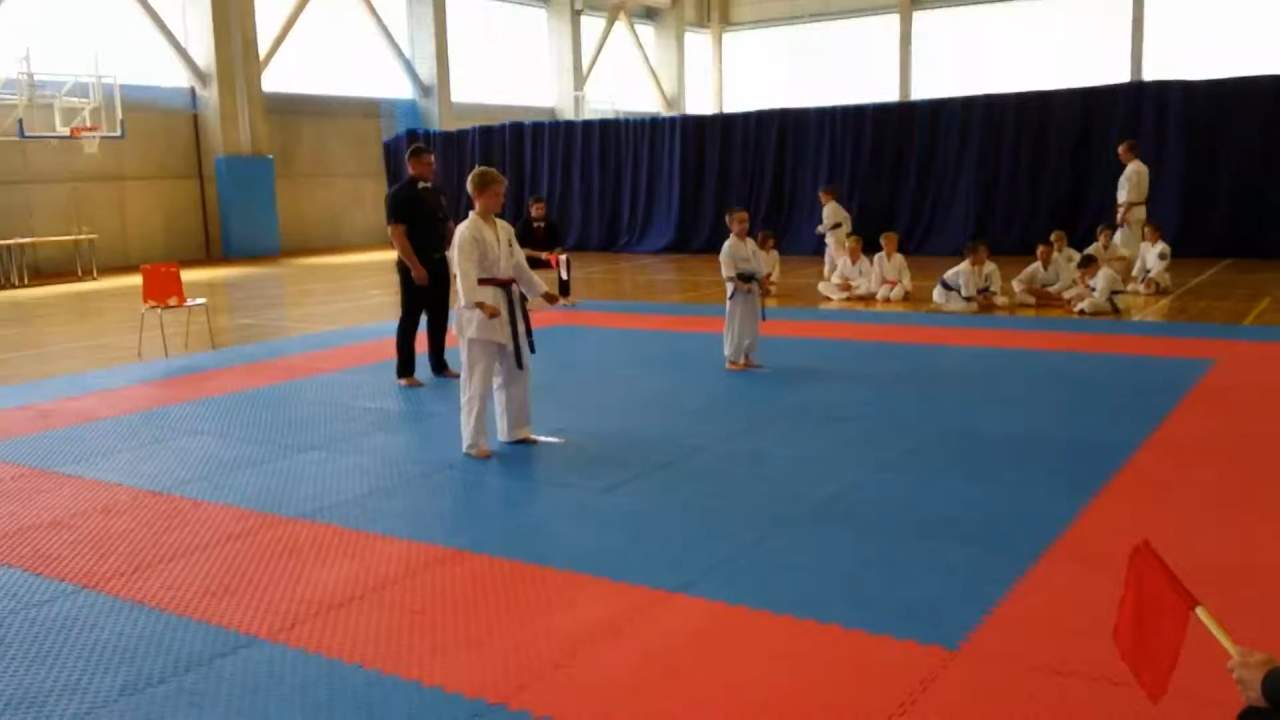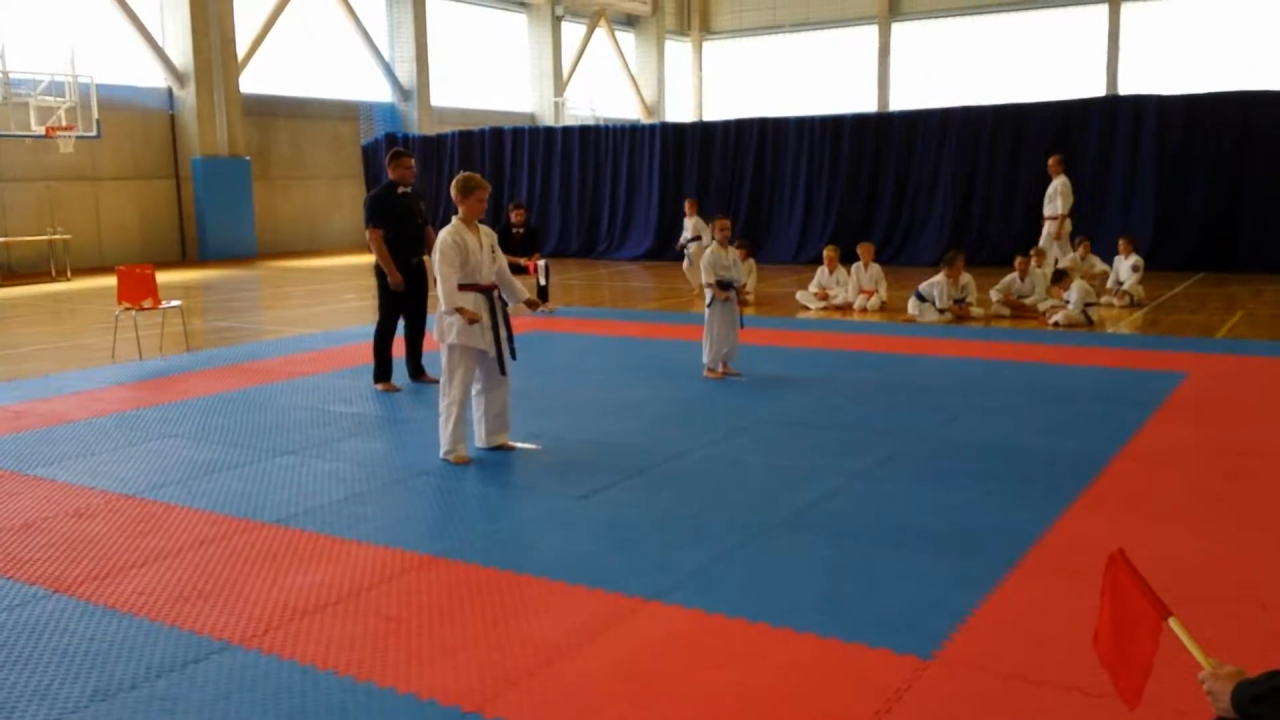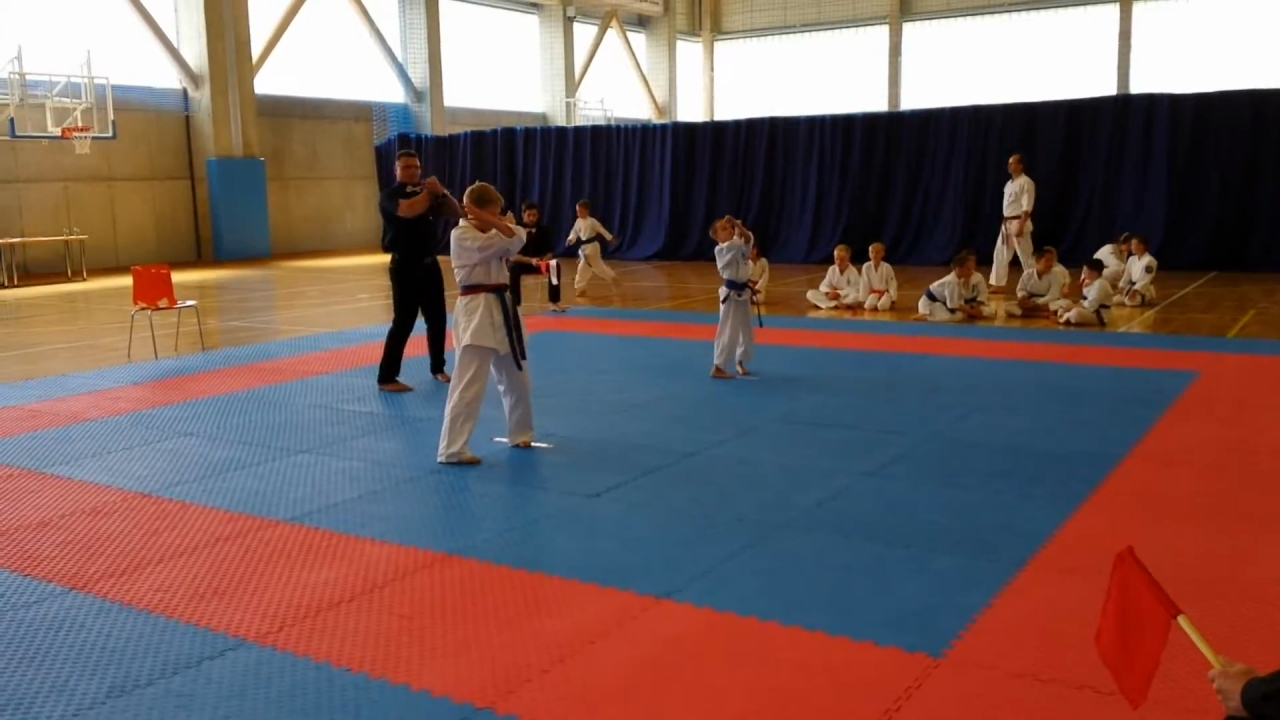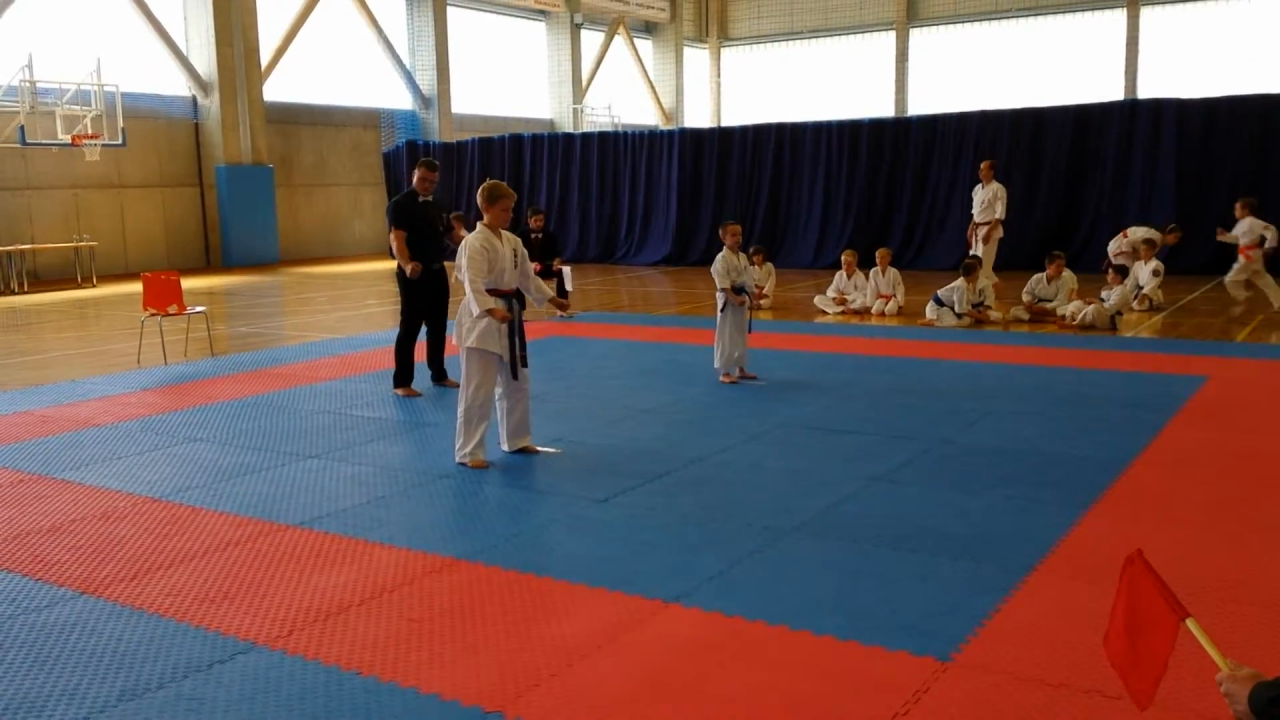
dt=0.7s
person 1, frame 1
left shoulder: (505, 229)
right shoulder: (467, 231)
left elbow: (519, 266)
right elbow: (465, 273)
left wrist: (542, 292)
right wrist: (480, 304)
left hip: (509, 303)
right hip: (480, 309)
left knee: (515, 373)
right knee: (478, 379)
left ankle: (514, 430)
right ankle: (474, 442)
person 1, frame 2
left shoulder: (487, 235)
right shoulder: (450, 236)
left elbow: (502, 272)
right elbow: (446, 279)
left wrist: (524, 298)
right wrist: (461, 309)
left hip: (490, 310)
right hip: (461, 314)
left knee: (495, 379)
right knee: (459, 384)
left ankle: (492, 436)
right ankle: (452, 448)
person 1, frame 3
left shoulder: (489, 234)
right shoulder: (461, 235)
left elbow: (517, 239)
right elbow: (503, 243)
left wrist: (493, 222)
right wrist: (489, 223)
left hip: (500, 309)
right hip: (476, 313)
left knee: (516, 378)
right knee: (469, 384)
left ankle: (520, 433)
right ankle: (452, 450)
person 1, frame 4
left shoulder: (512, 241)
right shoulder: (475, 242)
left elbow: (527, 277)
right elbow: (474, 284)
left wrist: (551, 299)
right wrist: (491, 311)
left hip: (508, 316)
right hip: (481, 319)
left knee: (516, 384)
right knee: (478, 389)
left ankle: (516, 439)
right ankle: (468, 451)
person 2, frame 1
left shoulder: (435, 192)
right shoulder: (399, 194)
left elbow: (448, 227)
right elbow: (396, 234)
right wrist: (415, 267)
left hip: (439, 262)
right hip: (414, 266)
left knee: (439, 316)
right knee: (410, 319)
left ankle: (439, 366)
right ankle: (405, 373)
person 2, frame 2
left shoulder: (415, 197)
right shoulder: (378, 198)
left elbow: (427, 232)
right elbow: (374, 239)
right wrist: (391, 272)
left hip: (416, 267)
right hip: (392, 270)
left knee: (417, 321)
right knee: (388, 323)
left ankle: (416, 370)
right ankle: (381, 377)
person 2, frame 3
left shoulder: (427, 193)
right shoulder: (390, 196)
left elbow: (455, 212)
right elbow: (409, 210)
left wrist: (441, 192)
right wrist: (428, 194)
left hip: (429, 264)
right hip: (405, 267)
left knee: (437, 317)
right knee: (403, 322)
left ankle: (438, 368)
right ankle: (387, 377)
person 2, frame 4
left shoulder: (436, 206)
right shoulder: (400, 204)
left elbow: (450, 234)
right elbow: (396, 240)
right wrist: (407, 265)
left hip: (437, 272)
right hip: (414, 274)
left knee: (438, 325)
right knee: (410, 327)
left ankle: (439, 375)
right ankle: (402, 382)
